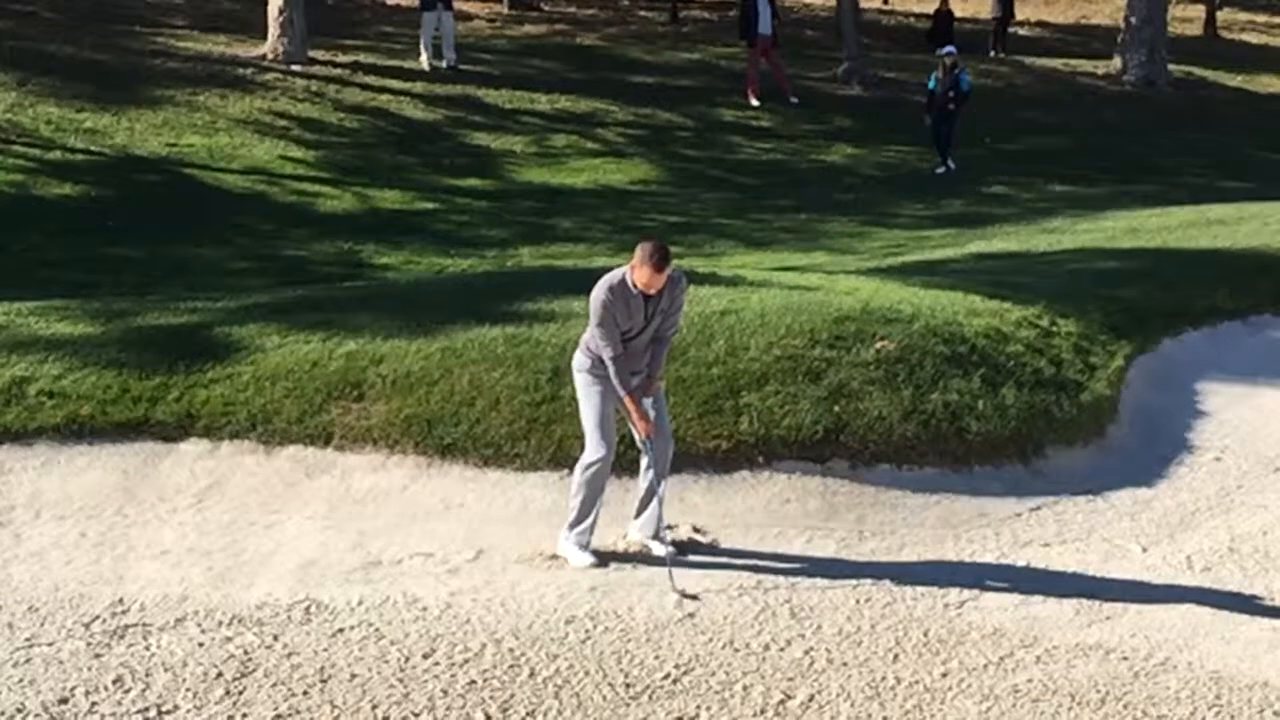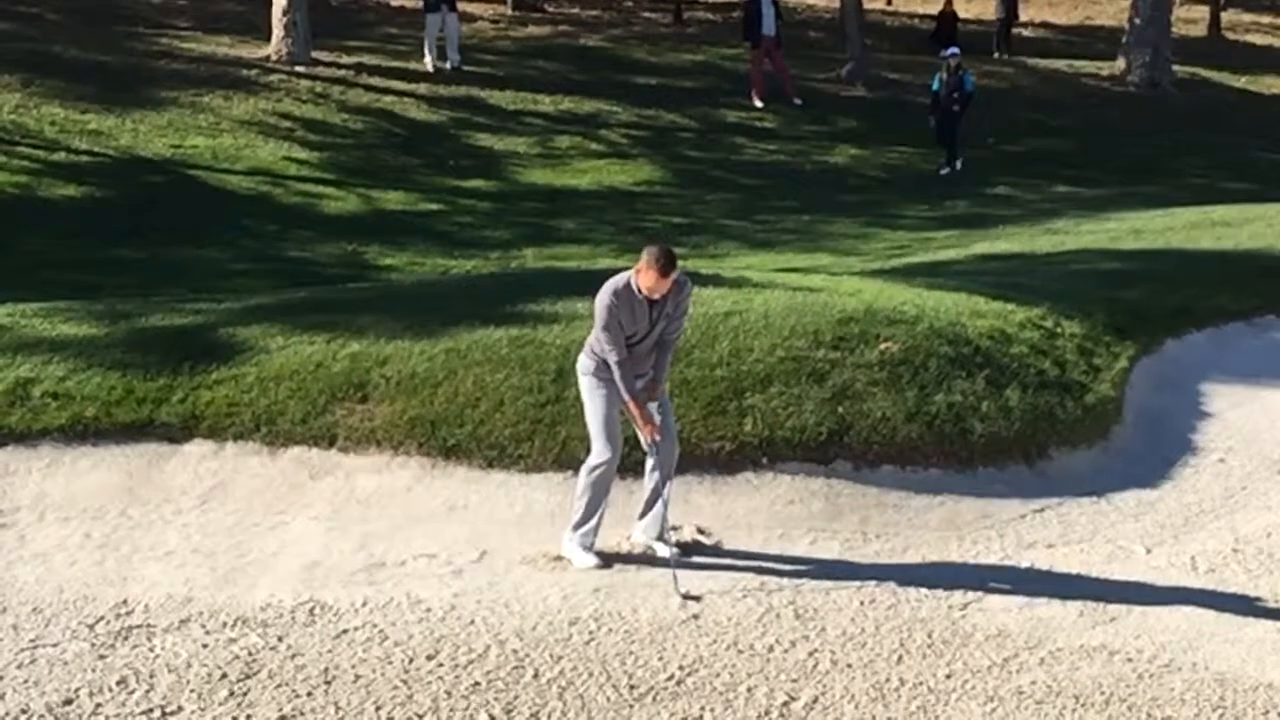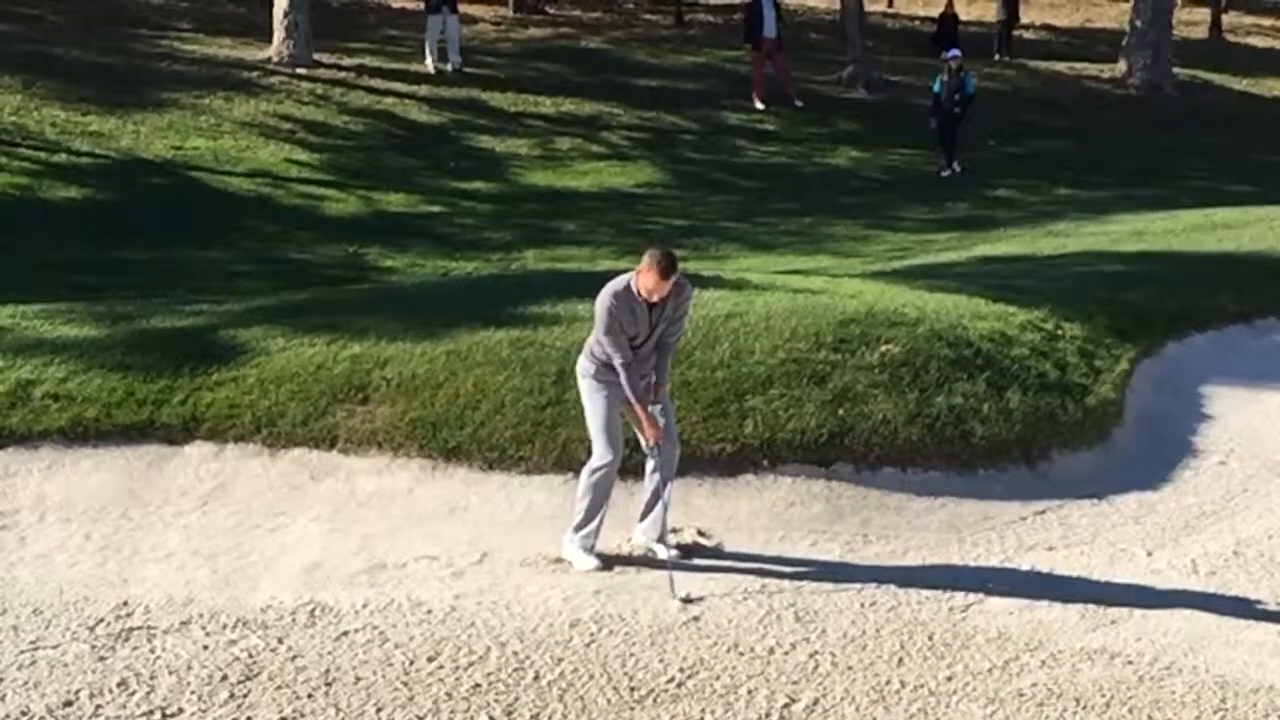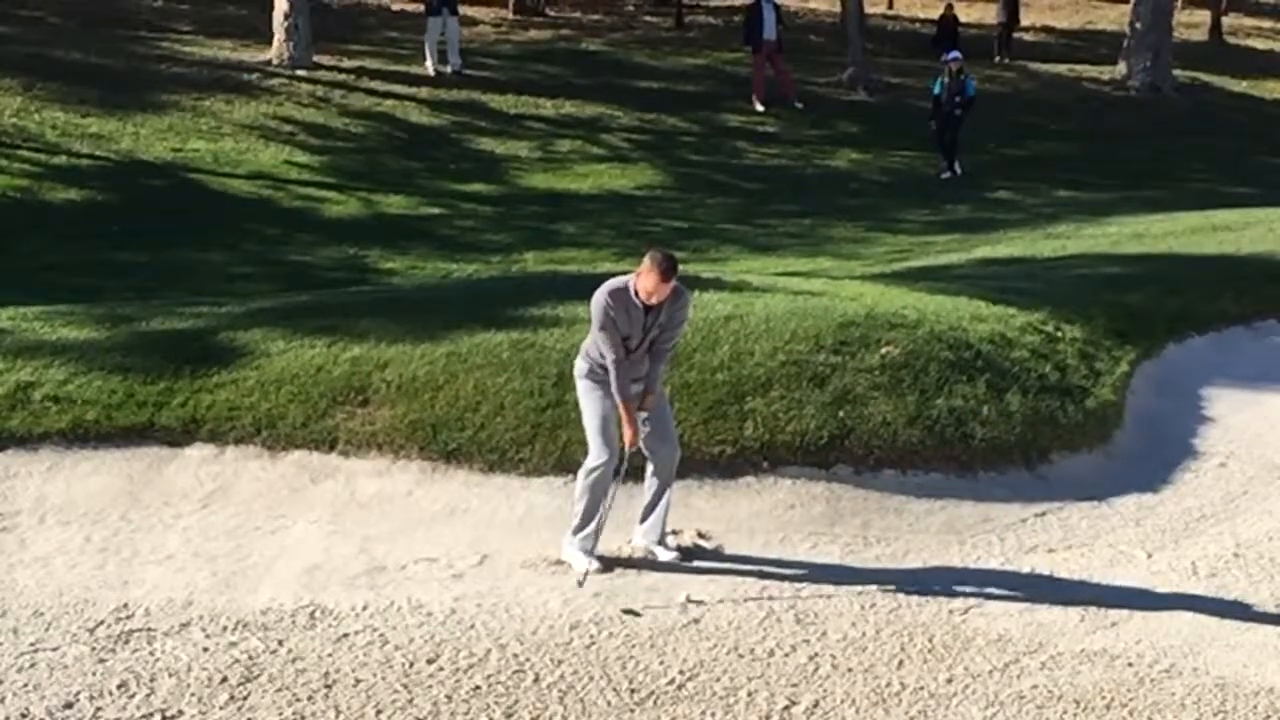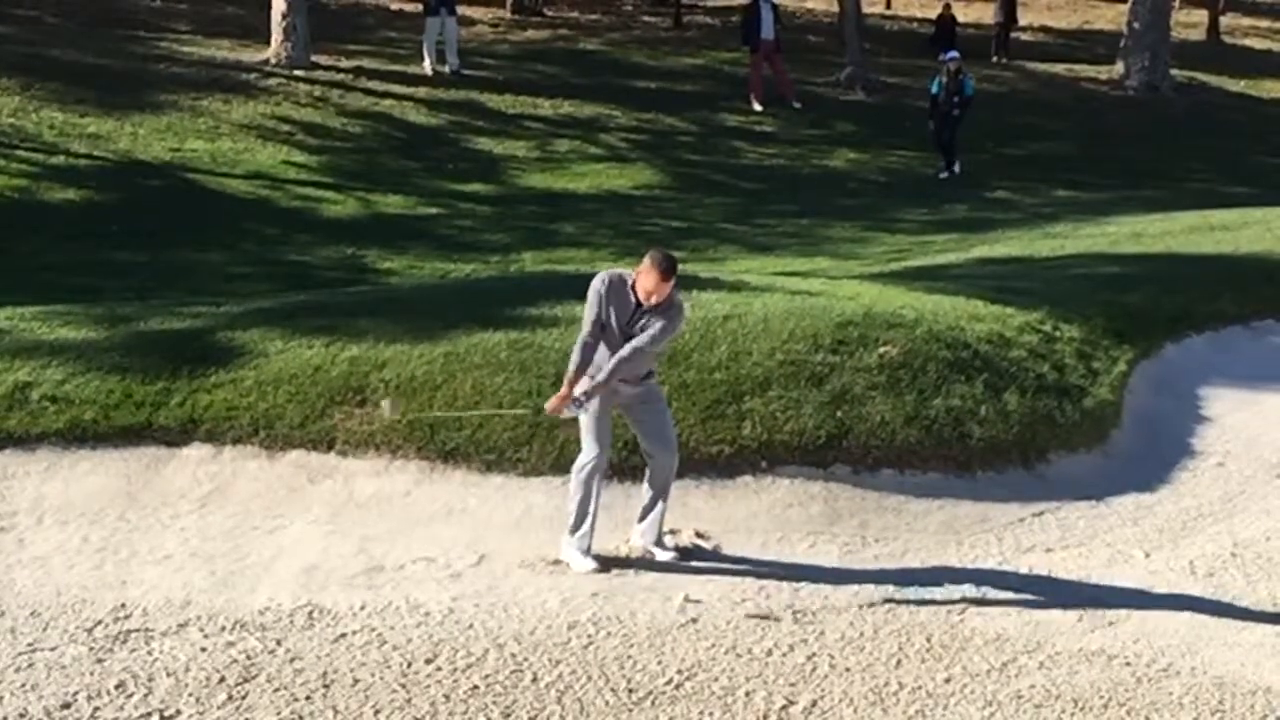
dt=0.7s
person 1, frame 1
left shoulder: (676, 284)
right shoulder: (605, 293)
left elbow: (664, 335)
right elbow: (611, 356)
left wrist: (652, 380)
right wrist: (634, 409)
left hip: (640, 369)
right hip: (597, 369)
left knee: (661, 444)
right knee: (600, 450)
left ankle: (645, 528)
right ankle: (573, 538)
person 1, frame 2
left shoulder: (682, 288)
right shoulder: (611, 298)
left elbow: (668, 339)
right elbow: (616, 360)
left wrist: (656, 386)
right wrist: (638, 414)
left hip: (645, 371)
right hip: (601, 372)
left knee: (666, 446)
right knee: (607, 452)
left ankle: (650, 530)
right ankle: (577, 539)
person 1, frame 3
left shoulder: (682, 291)
right shoulder: (611, 300)
left elbow: (667, 344)
right elbow: (622, 362)
left wrist: (659, 393)
right wrist: (643, 415)
left hip: (645, 373)
right hip: (602, 374)
left knee: (667, 447)
right knee: (607, 455)
left ankle: (649, 532)
right ankle: (577, 541)
person 1, frame 4
left shoulder: (679, 300)
right shoulder: (606, 299)
left elbow: (660, 353)
right elbow: (614, 361)
left wrist: (647, 404)
right wrist: (626, 419)
left hip: (642, 377)
right hip: (598, 376)
left knee: (667, 451)
right knee: (603, 456)
left ankle: (650, 535)
right ankle: (577, 544)
person 1, frame 5
left shoulder: (673, 312)
right shoulder: (607, 284)
left elbow: (633, 353)
right elbow: (589, 339)
left wrist: (592, 393)
right wrist: (567, 388)
left hip: (639, 383)
right hip: (593, 375)
left knee: (665, 455)
right knee: (595, 454)
left ankle: (647, 534)
right ankle: (574, 544)
